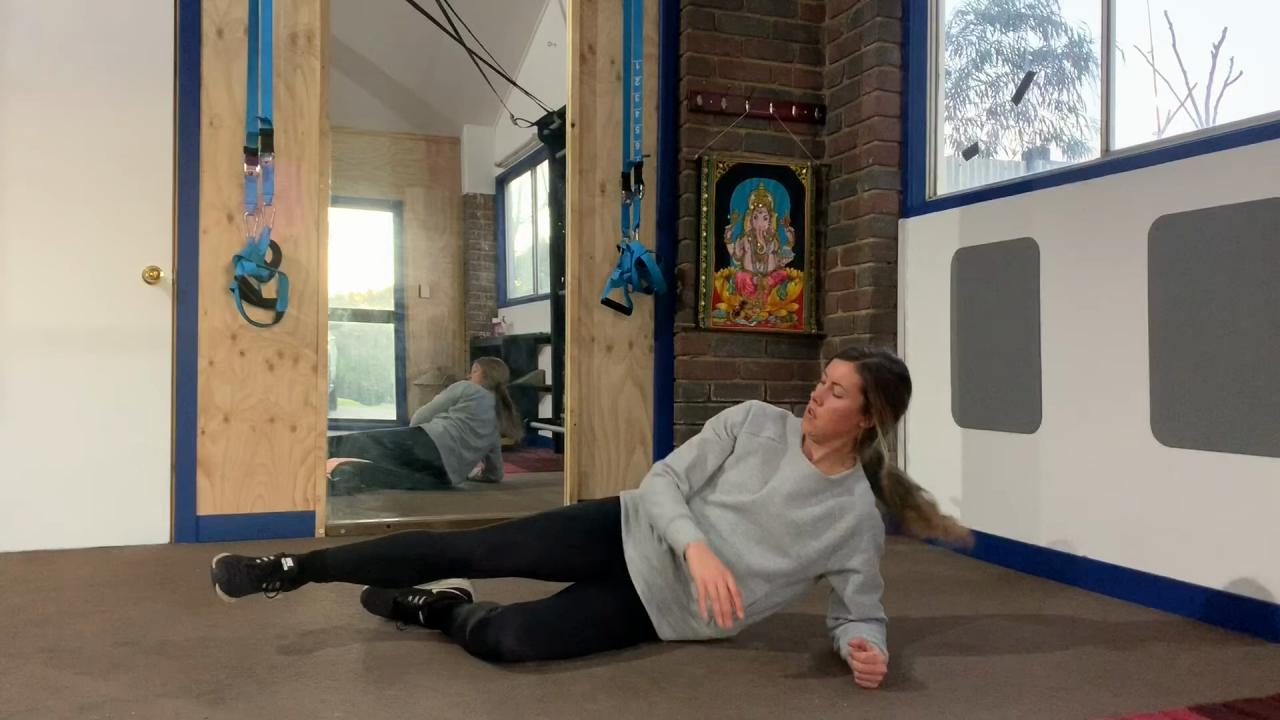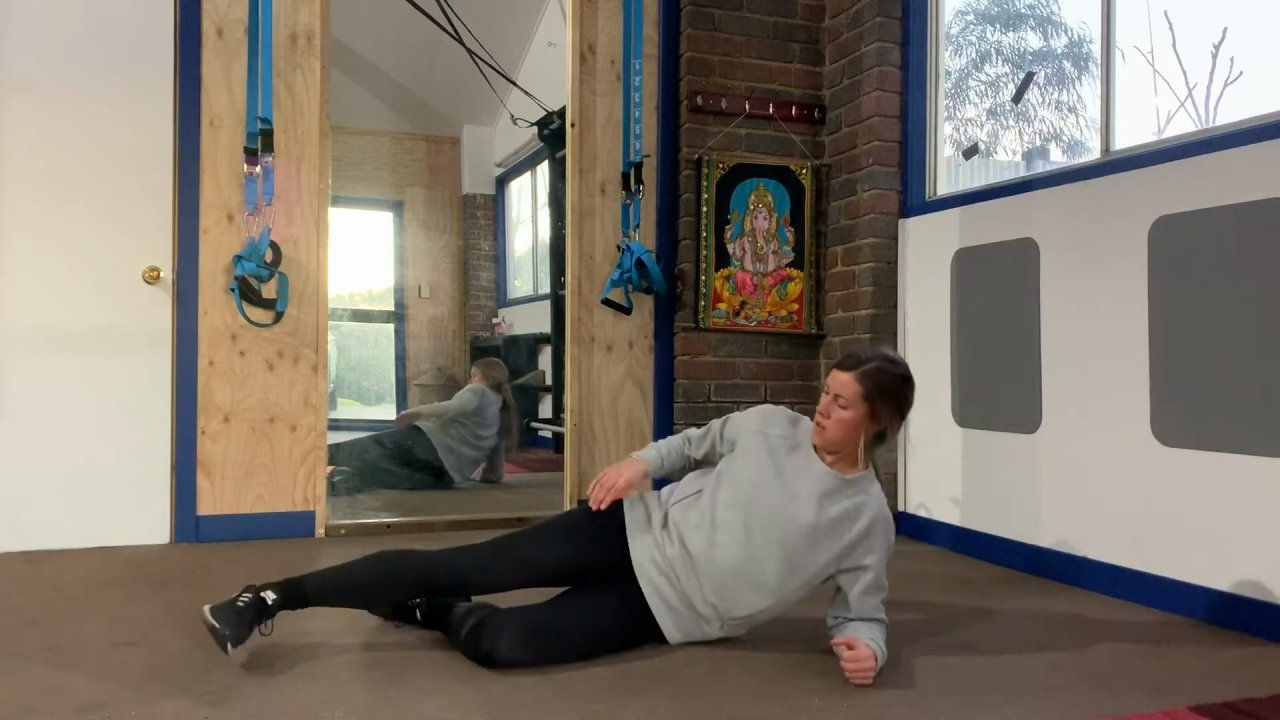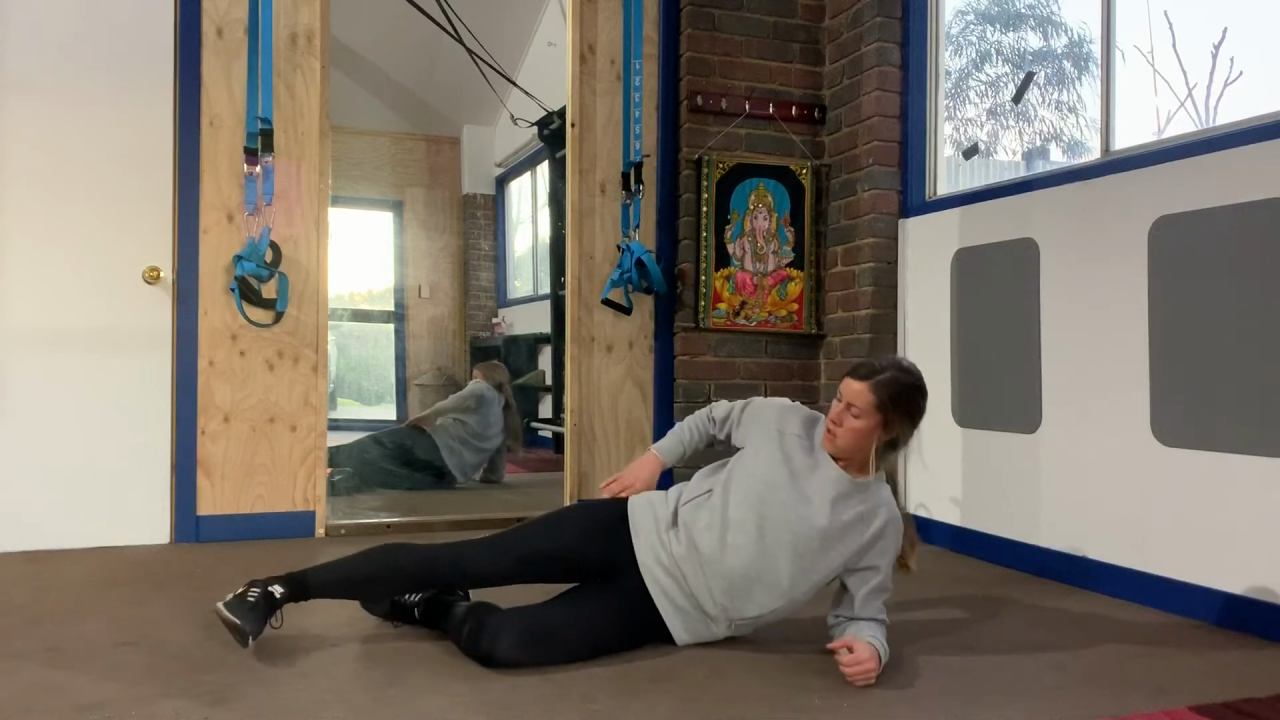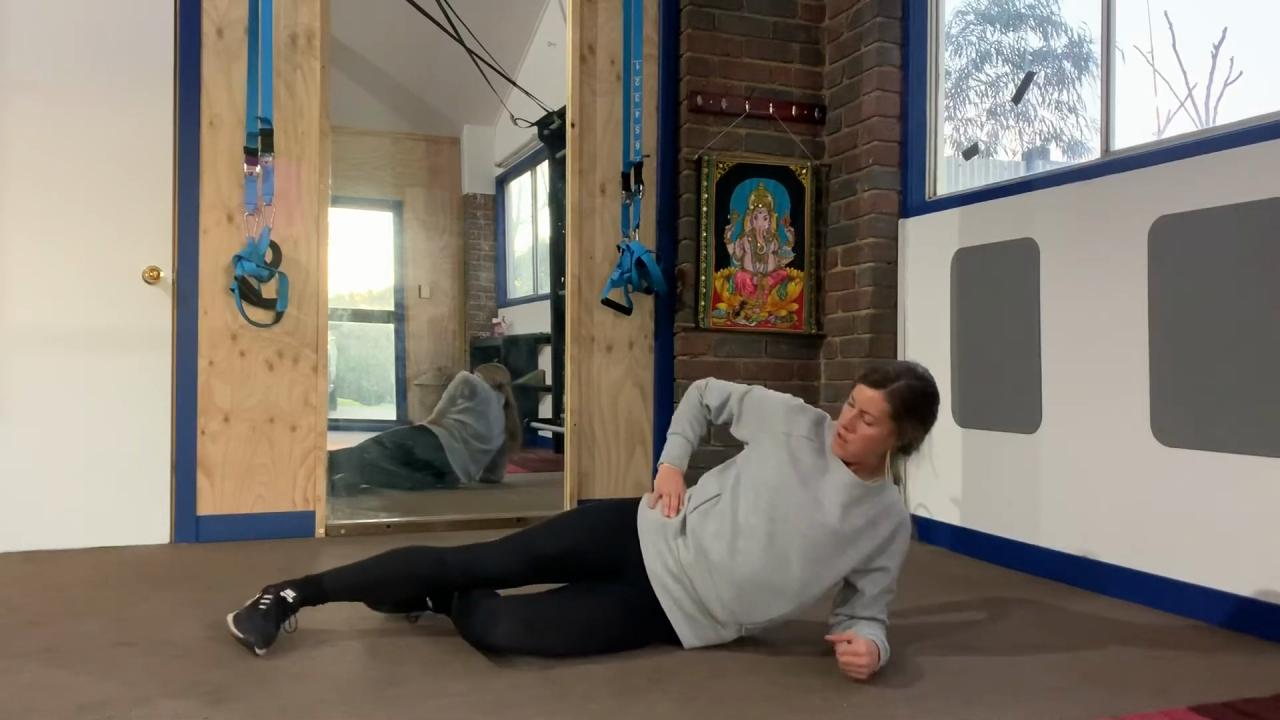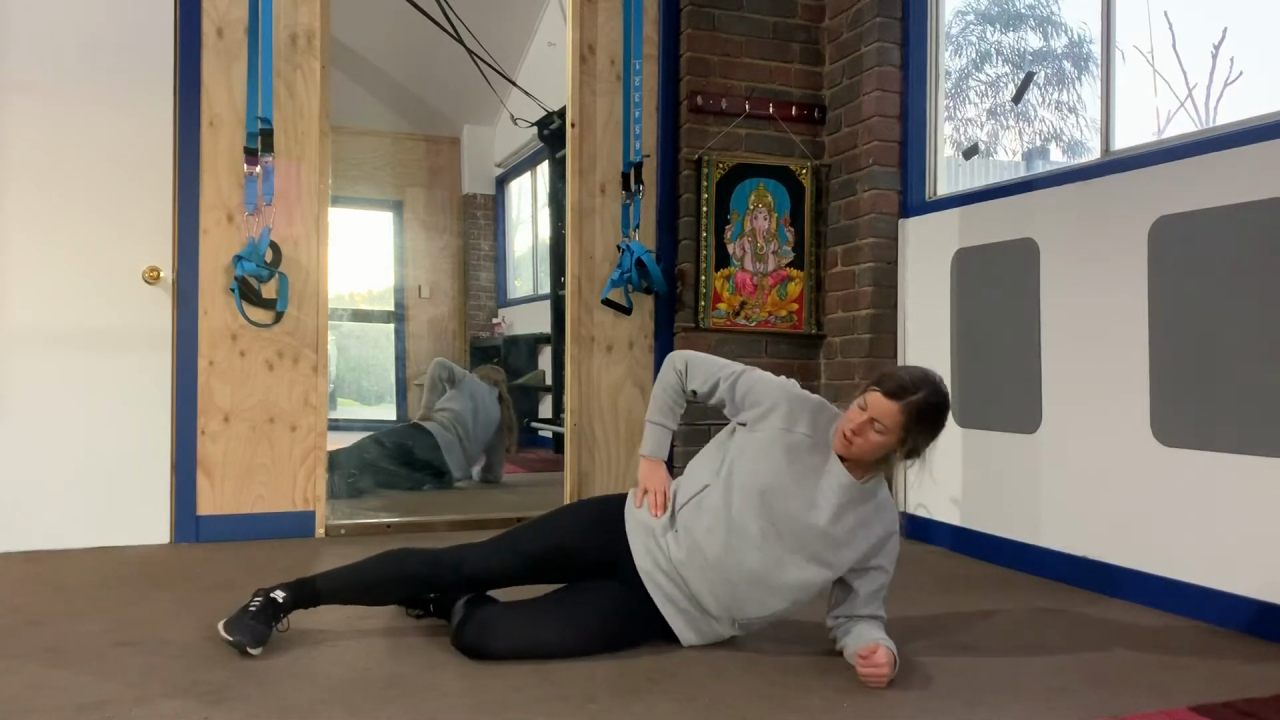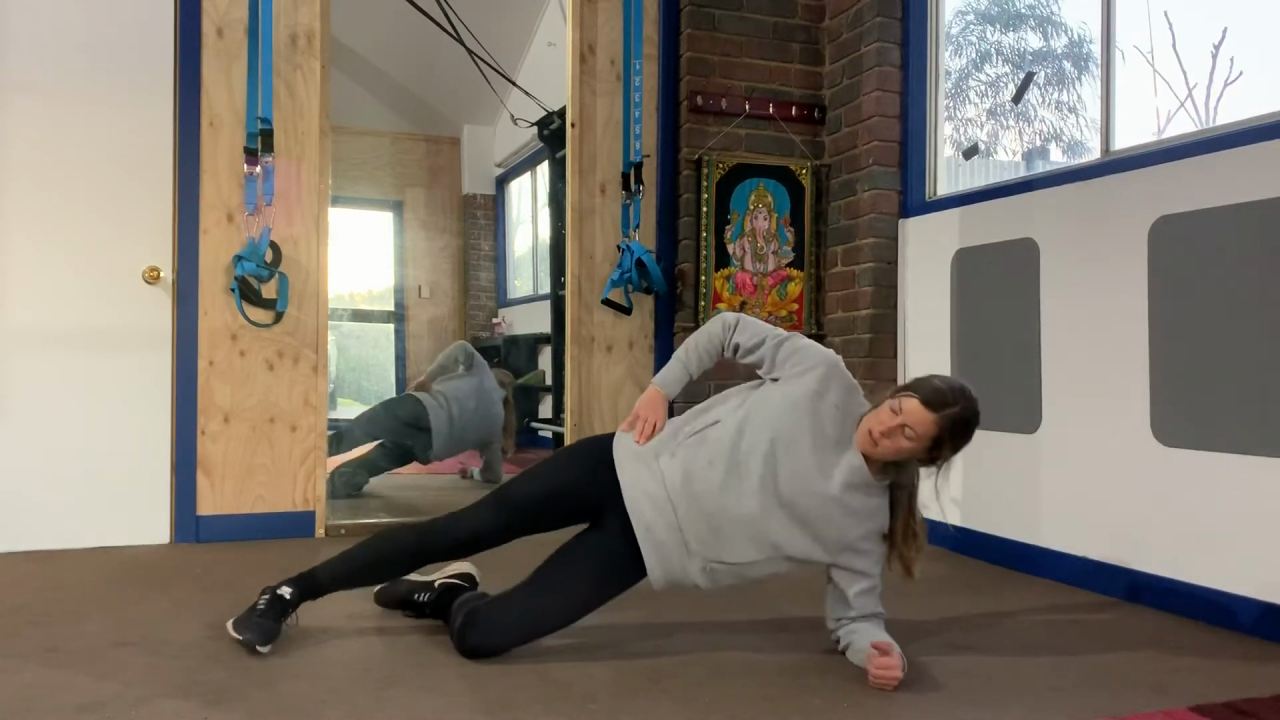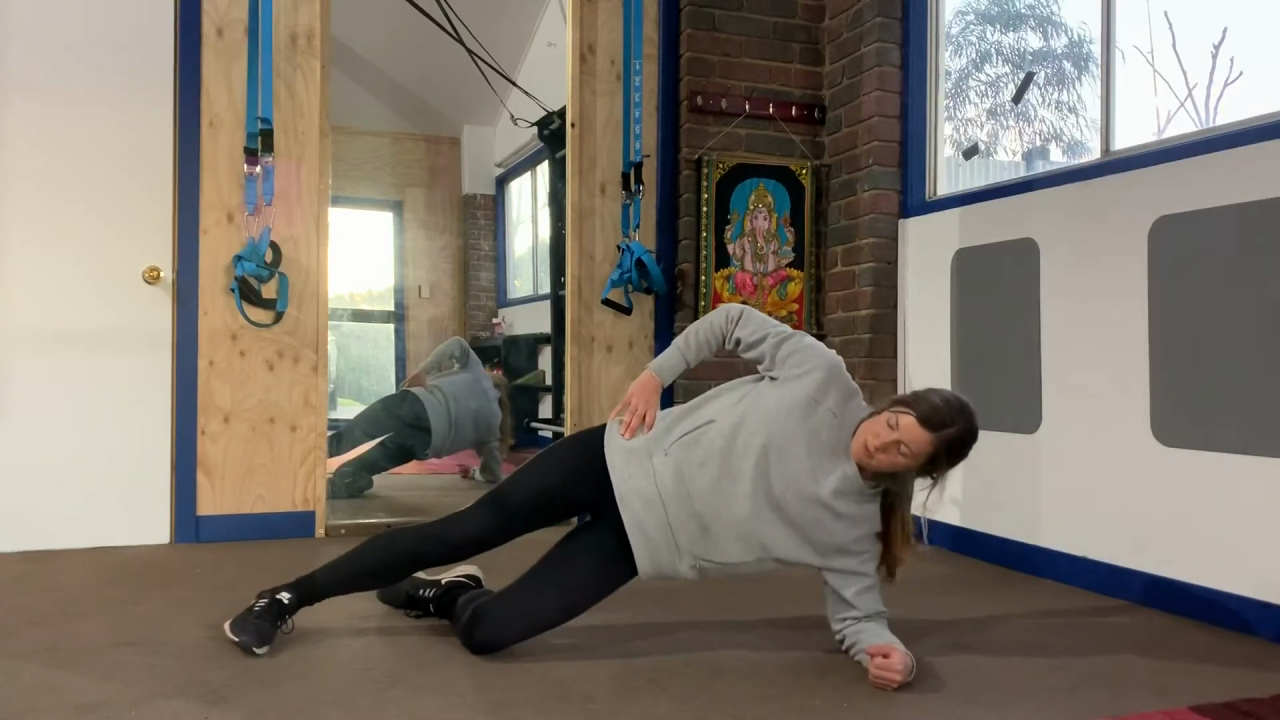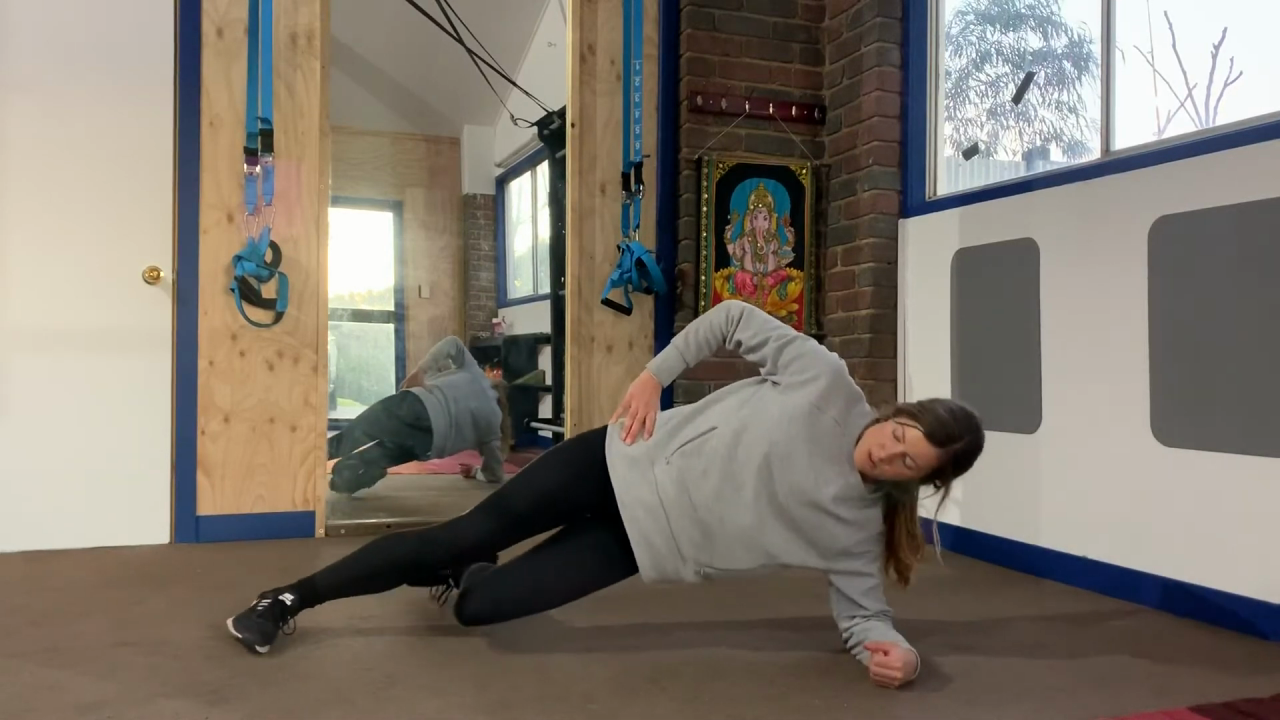
dt=0.5s
person 1, frame 1
left shoulder: (857, 519)
right shoulder: (755, 422)
left elbow: (857, 611)
right elbow: (662, 480)
left wrist: (868, 648)
right wrist: (698, 551)
left hip: (661, 607)
right hip: (631, 534)
left knee: (510, 638)
right knee: (466, 548)
left ankle: (441, 609)
right ankle: (290, 569)
person 1, frame 2
left shoulder: (866, 518)
right shoulder: (773, 427)
left elbow: (861, 612)
right elbow: (697, 441)
left wrist: (863, 647)
right wrist: (639, 461)
left hip: (665, 614)
right hip: (627, 539)
left knee: (504, 642)
right knee: (461, 567)
left ankle: (439, 616)
right ankle: (274, 596)
person 1, frame 3
left shoulder: (875, 521)
right shoulder: (789, 423)
left elbow: (861, 610)
right elbow: (717, 416)
left wrist: (867, 647)
right wrist: (656, 454)
left hip: (669, 610)
right hip: (641, 532)
left knee: (505, 643)
right knee: (463, 558)
left ankle: (436, 609)
right ankle: (282, 588)
person 1, frame 4
left shoulder: (886, 524)
right shoulder: (796, 422)
left elbow: (862, 611)
right elbow: (705, 394)
left wrist: (868, 645)
right wrist: (671, 465)
left hip: (673, 613)
right hip: (647, 536)
left knee: (503, 625)
right knee: (475, 562)
left ankle: (440, 600)
right ankle: (293, 594)
person 1, frame 5
left shoulder: (875, 528)
right shoulder: (791, 406)
left elbow: (857, 611)
right elbow: (682, 368)
left wrist: (873, 648)
right wrist: (651, 455)
left hip: (665, 606)
right hip: (637, 531)
left knee: (485, 636)
right knee: (466, 562)
left ankle: (453, 606)
right ankle: (285, 596)
person 1, frame 6
left shoulder: (864, 516)
right shoulder: (824, 376)
left elbow: (854, 608)
right elbow: (730, 329)
left wrist: (879, 647)
right wrist: (660, 388)
left hip: (647, 542)
right hip: (631, 468)
left knee: (483, 636)
right knee: (467, 527)
left ankle: (448, 596)
right ankle: (291, 592)
person 1, frame 7
left shoulder: (854, 522)
right shoulder: (822, 374)
left elbow: (857, 609)
right elbow: (732, 320)
left wrist: (889, 651)
right wrist: (655, 373)
left hip: (643, 534)
right hip: (624, 460)
left knee: (491, 631)
right knee: (468, 529)
left ankle: (451, 595)
right ankle: (287, 597)
person 1, frame 8
left shoulder: (857, 526)
right shoulder: (826, 381)
left elbow: (861, 609)
right elbow: (734, 318)
left wrist: (896, 650)
right wrist: (653, 374)
left hip: (644, 539)
right hip: (627, 463)
left knee: (480, 607)
right knee: (471, 533)
left ankle: (459, 577)
right ankle: (290, 597)
person 2, frame 1
left shoulder: (468, 389)
right shoulder: (498, 422)
left elbow: (422, 415)
right elbow: (494, 474)
left wrist: (413, 434)
right wrist: (468, 473)
left hip: (430, 441)
right hip: (445, 472)
left knee: (356, 444)
right ankle: (350, 476)
person 2, frame 2
left shoulder: (479, 391)
right shoulder: (501, 423)
left elbow: (458, 407)
right elbow: (495, 475)
left wrist: (414, 413)
right wrist: (472, 471)
left hip: (428, 441)
right hip: (445, 474)
left knee: (362, 450)
right ankle: (350, 477)
person 2, frame 3
left shoulder: (485, 391)
right shoulder: (503, 427)
left elbow: (476, 392)
right elbow: (495, 475)
left wrist: (433, 412)
right wrist: (474, 471)
left hip: (430, 439)
right hip: (445, 473)
left knee: (361, 451)
right ankle: (350, 479)
person 2, frame 4
left shoulder: (483, 393)
right shoulder: (505, 427)
left elbow: (465, 378)
right elbow: (494, 475)
left wrist: (437, 416)
right wrist: (472, 470)
left hip: (431, 440)
right hip: (446, 473)
left knee: (365, 454)
person 2, frame 5
left shoulder: (471, 383)
right shoulder: (499, 418)
left elbow: (439, 365)
right elbow: (493, 475)
left wrist: (426, 409)
right wrist: (468, 471)
left hip: (427, 434)
right hip: (443, 466)
left knee: (360, 453)
person 2, frame 6
left shoulder: (482, 374)
right shoulder: (496, 418)
left elbow: (462, 348)
right elbow: (493, 475)
left wrist: (427, 378)
right wrist: (474, 473)
left hip: (417, 407)
right hip: (425, 440)
left knee: (349, 437)
right ankle: (343, 478)
person 2, frame 7
left shoulder: (475, 372)
right shoulder: (492, 419)
left elbow: (457, 344)
right elbow: (492, 474)
left wrist: (422, 371)
right wrist: (474, 472)
right hip: (423, 435)
left knee: (344, 439)
right ankle: (348, 477)
person 2, frame 8
left shoulder: (473, 374)
right shoulder: (492, 418)
left elbow: (452, 343)
right elbow: (494, 475)
left wrist: (420, 371)
right wrist: (476, 472)
right hip: (423, 435)
left knee: (340, 444)
